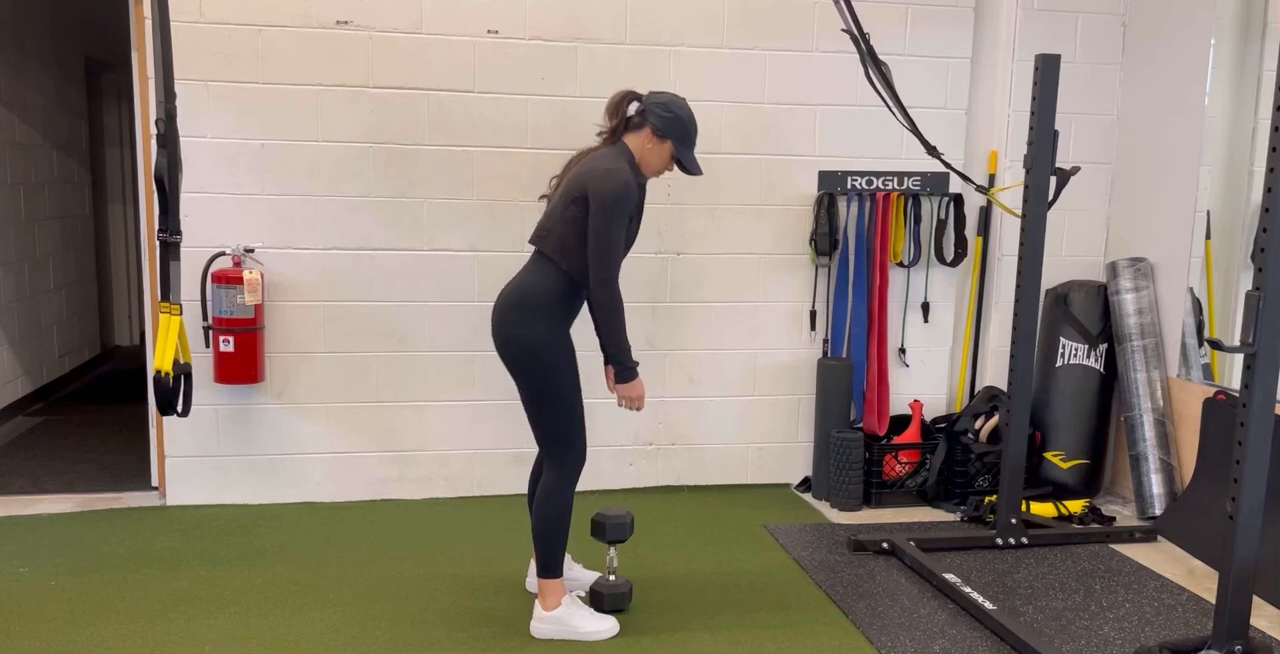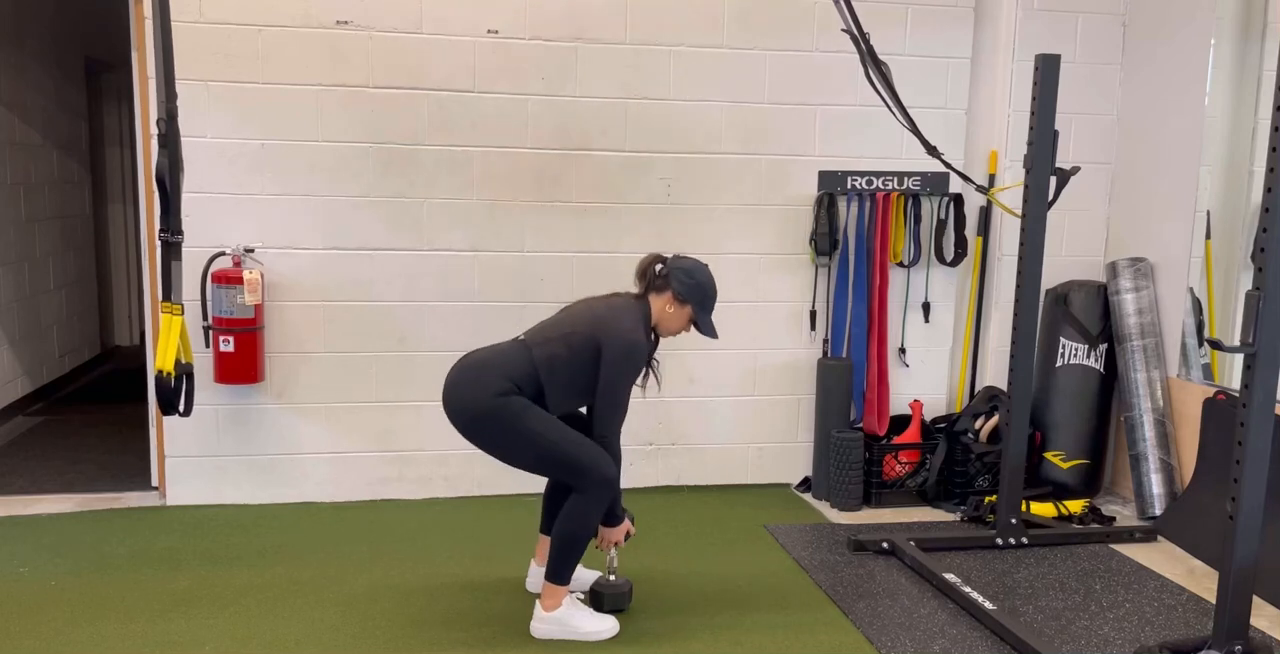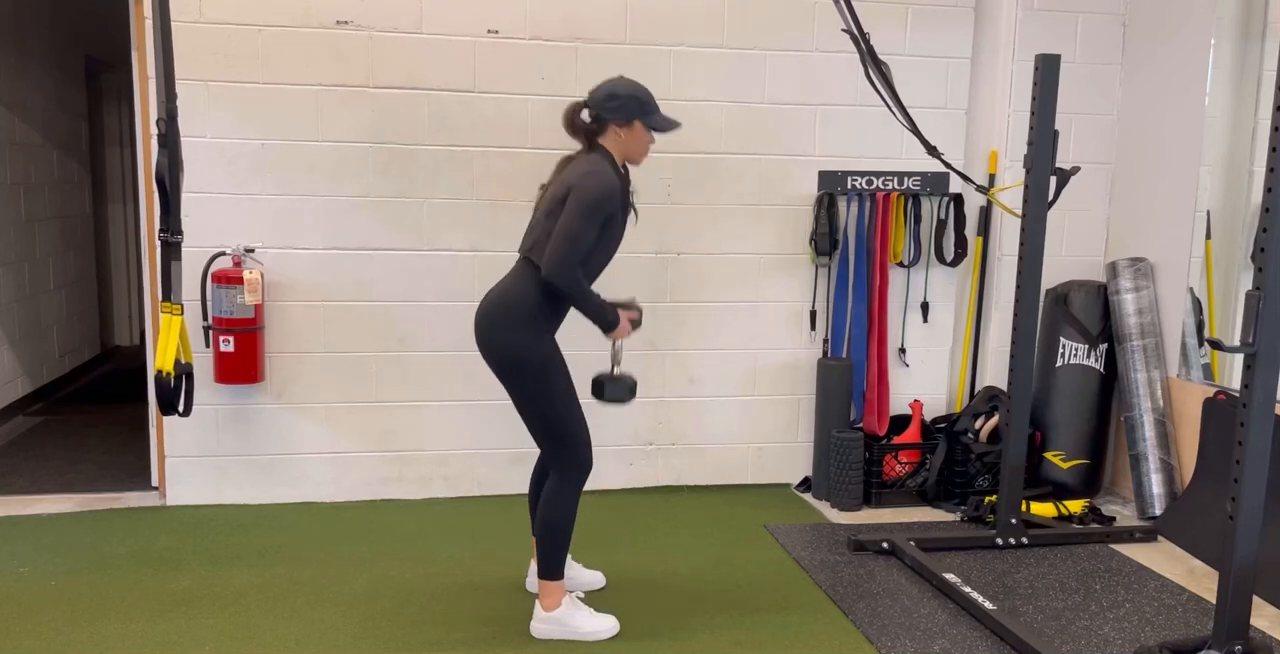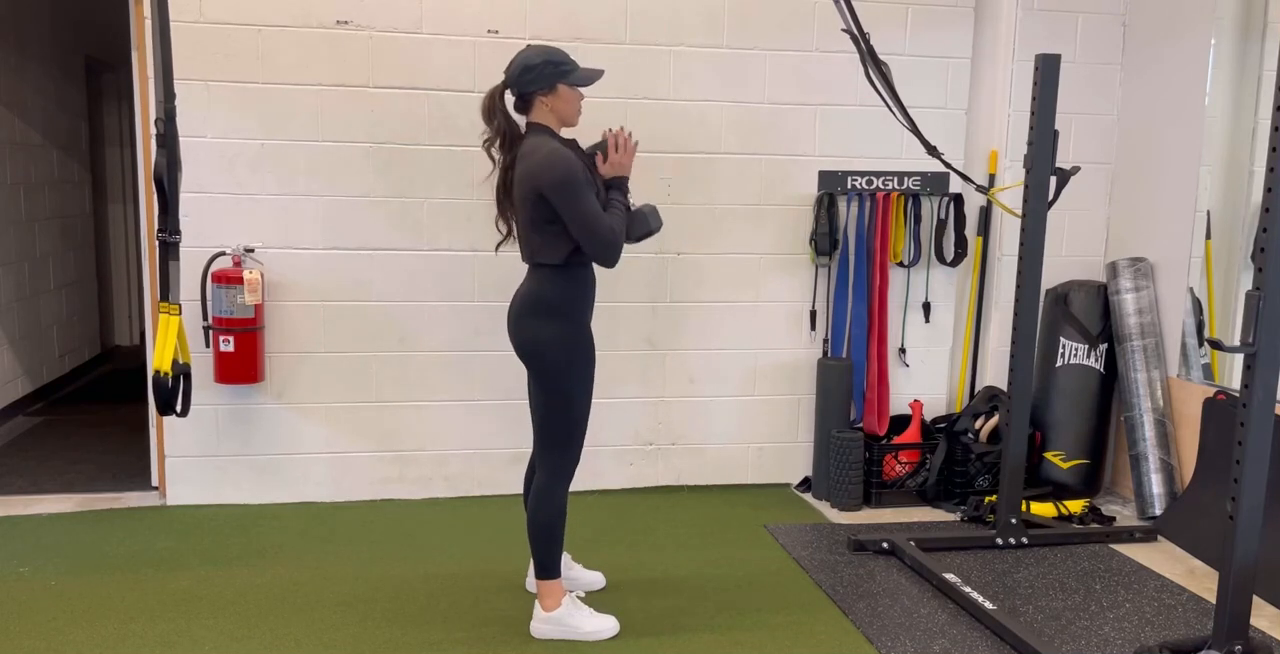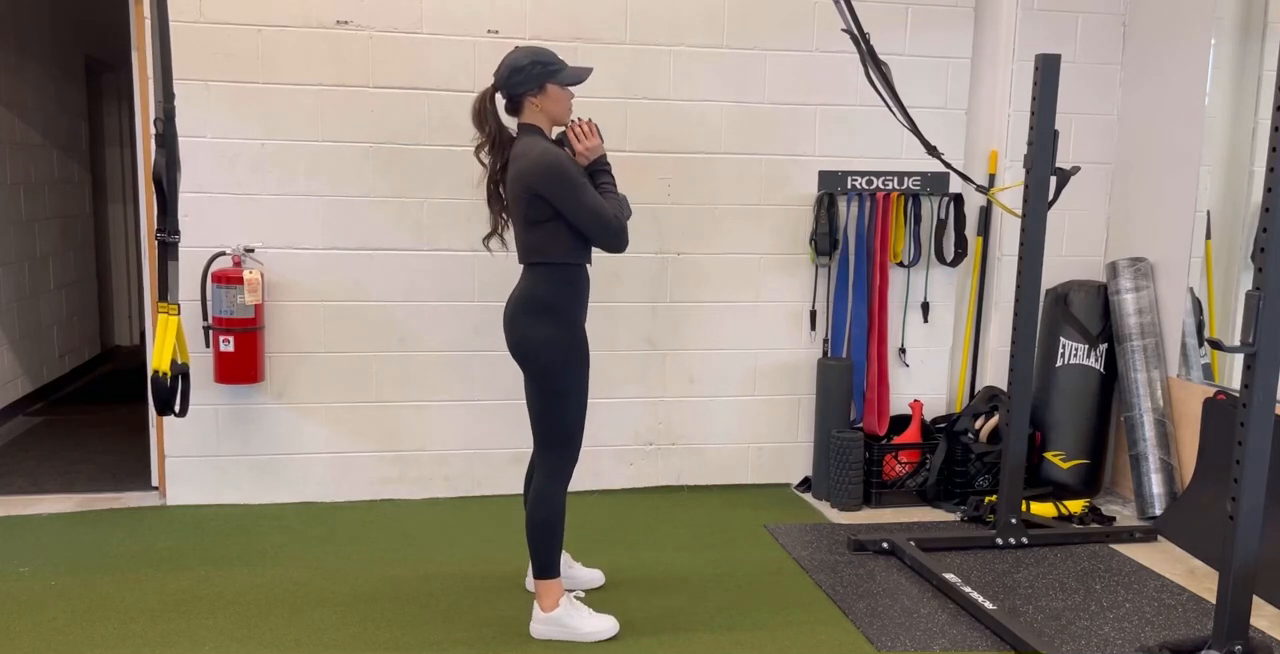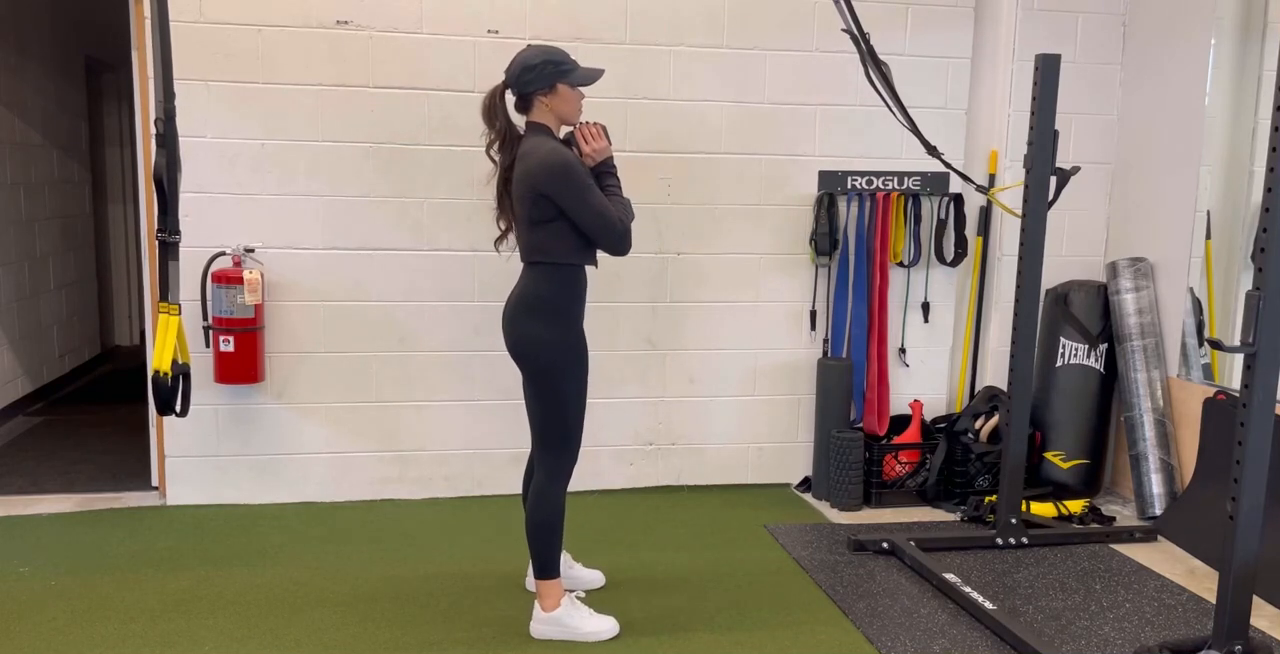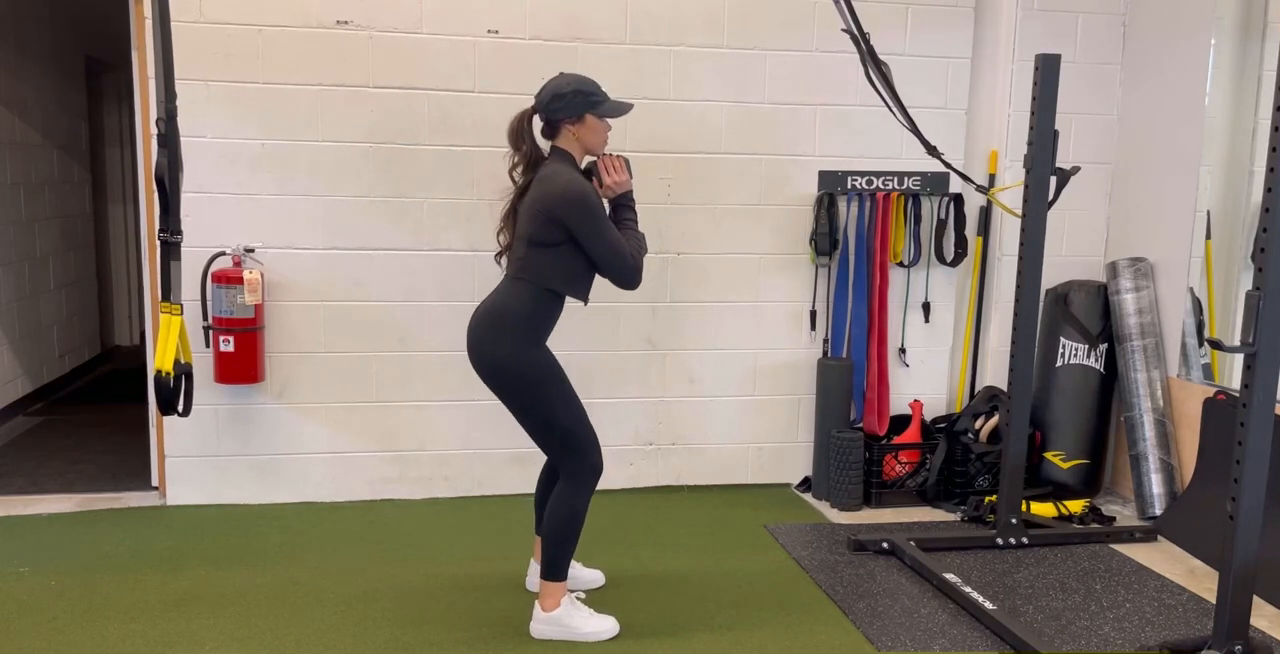
dt=0.5s
person 1, frame 1
left shoulder: (602, 164)
right shoulder: (617, 179)
right elbow: (603, 281)
left wrist: (612, 355)
right wrist: (624, 367)
left hip: (528, 311)
right hip: (535, 321)
left knee: (558, 445)
right knee: (565, 454)
left ankle: (546, 563)
right ankle: (551, 608)
person 1, frame 2
left shoulder: (622, 312)
right shoulder: (627, 336)
left elbow: (596, 422)
right elbow: (608, 428)
right wrist: (613, 514)
left hip: (483, 381)
right hip: (483, 397)
left knee: (578, 448)
right knee: (595, 474)
left ankle: (545, 564)
right ankle: (552, 608)
person 1, frame 3
left shoulder: (588, 169)
right shoulder: (602, 182)
right elbow: (558, 268)
left wrist: (605, 313)
right wrist: (607, 319)
left hip: (512, 318)
right hip: (518, 328)
left knee: (560, 449)
right knee: (573, 458)
left ankle: (546, 563)
right ankle: (551, 607)
person 1, frame 4
left shoulder: (535, 152)
right shoulder: (553, 159)
right elbow: (606, 248)
left wrist: (601, 179)
right wrist: (616, 182)
left hip: (544, 310)
right hip: (556, 318)
left knee: (552, 450)
right knee: (559, 457)
left ankle: (547, 565)
right ankle: (550, 607)
person 1, frame 5
left shoulder: (529, 154)
right shoulder: (544, 160)
left elbow: (581, 216)
right elbow: (614, 233)
left wrist: (585, 165)
right wrist: (597, 164)
left hip: (542, 311)
right hip: (550, 317)
left knee: (551, 449)
right knee: (558, 455)
left ankle: (548, 563)
right ankle: (550, 607)
person 1, frame 6
left shoulder: (535, 152)
right shoulder: (552, 159)
left elbow: (581, 219)
right elbow: (617, 237)
left wrist: (590, 169)
right wrist: (602, 169)
left hip: (539, 312)
right hip: (548, 319)
left knee: (551, 449)
right knee: (557, 456)
left ankle: (548, 564)
right ankle: (550, 607)
person 1, frame 7
left shoulder: (552, 176)
right shoulder: (569, 189)
left elbow: (593, 250)
right elbow: (627, 272)
left wrist: (606, 200)
right wrist: (622, 202)
left hip: (507, 332)
right hip: (510, 340)
left knee: (568, 449)
right knee: (582, 460)
left ankle: (545, 562)
right ankle: (552, 607)
